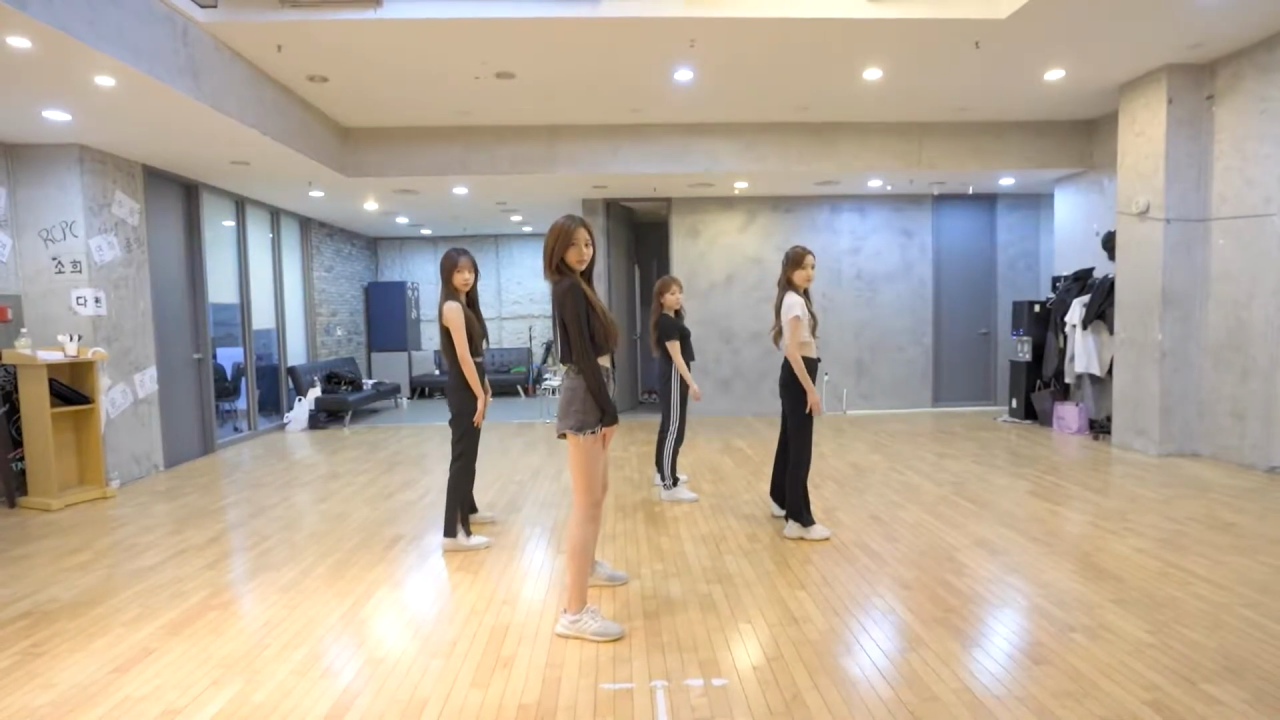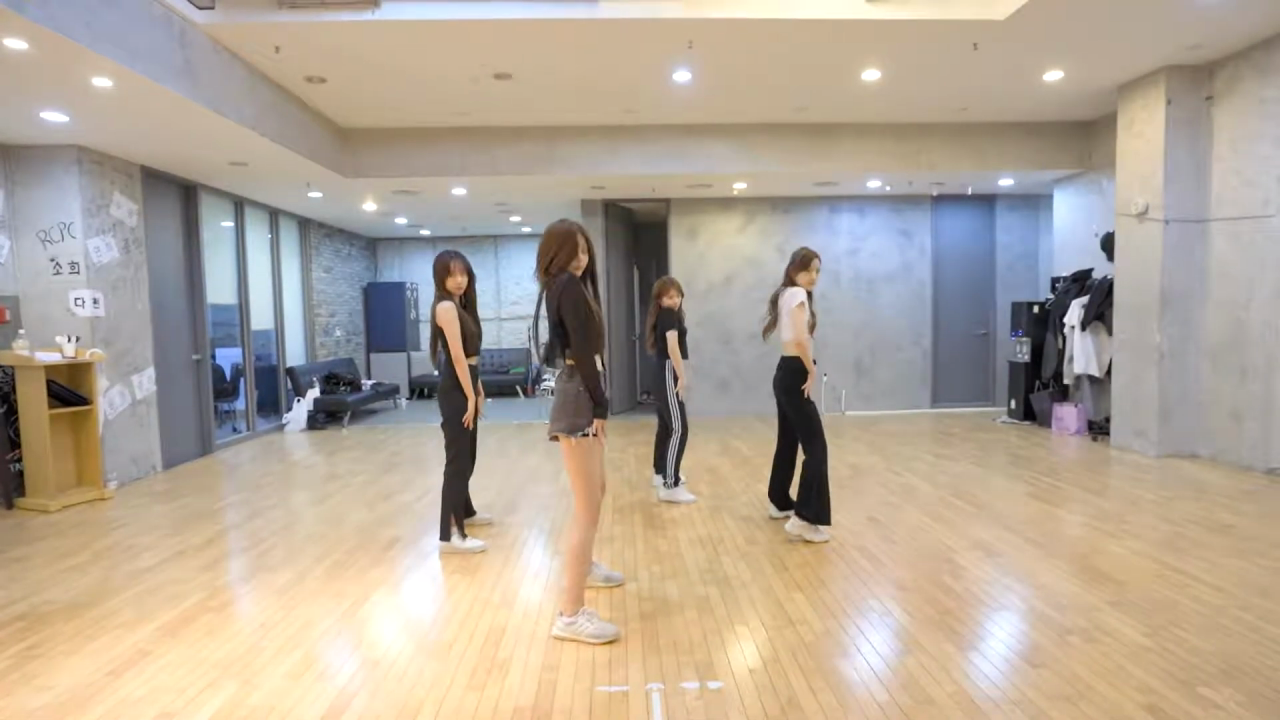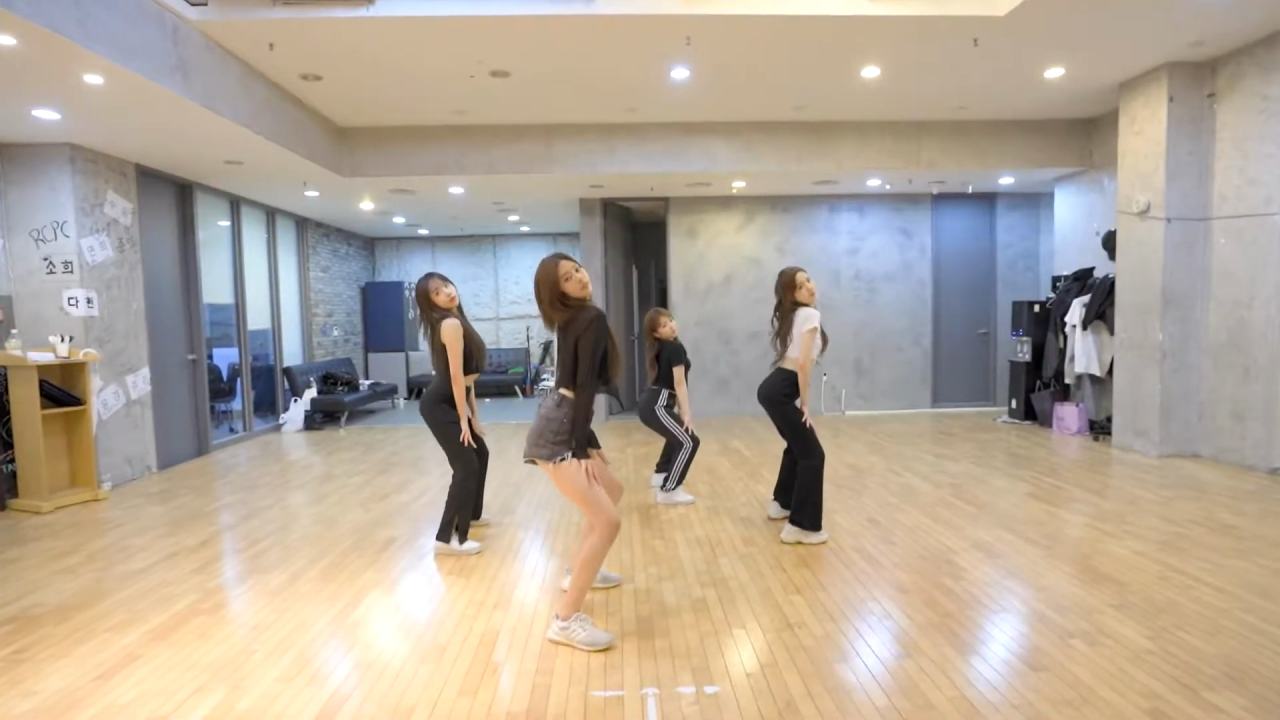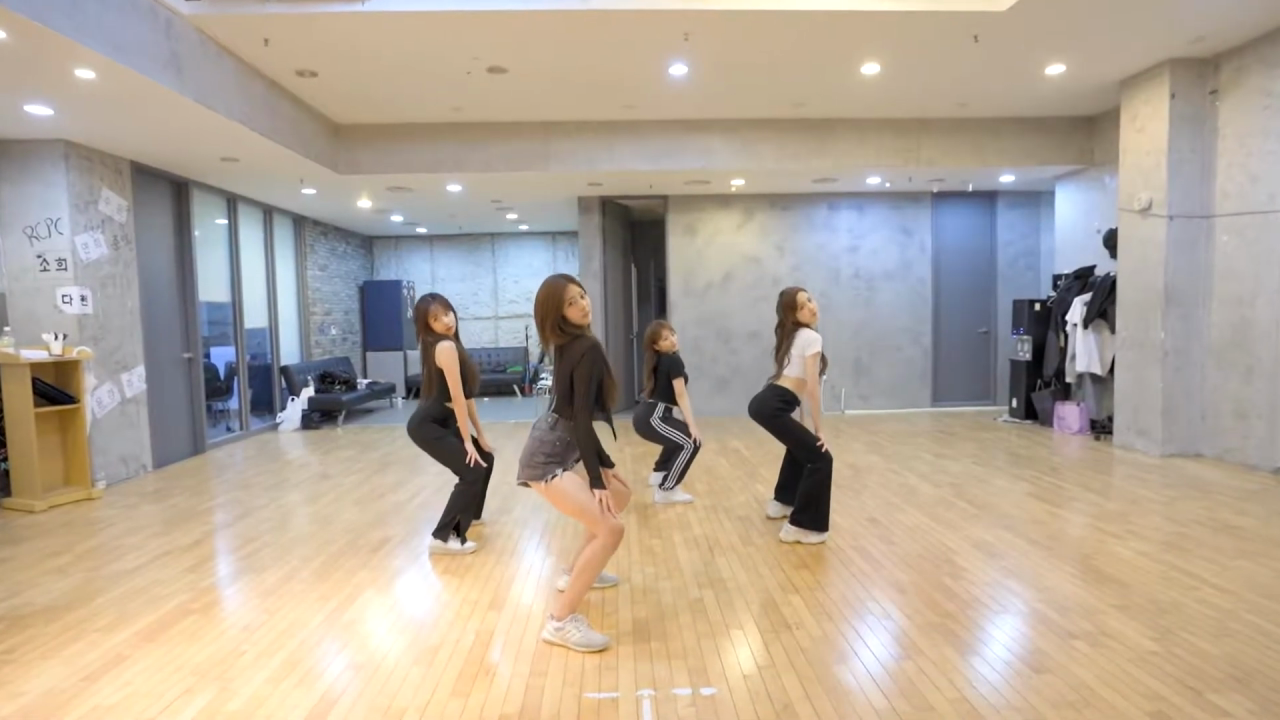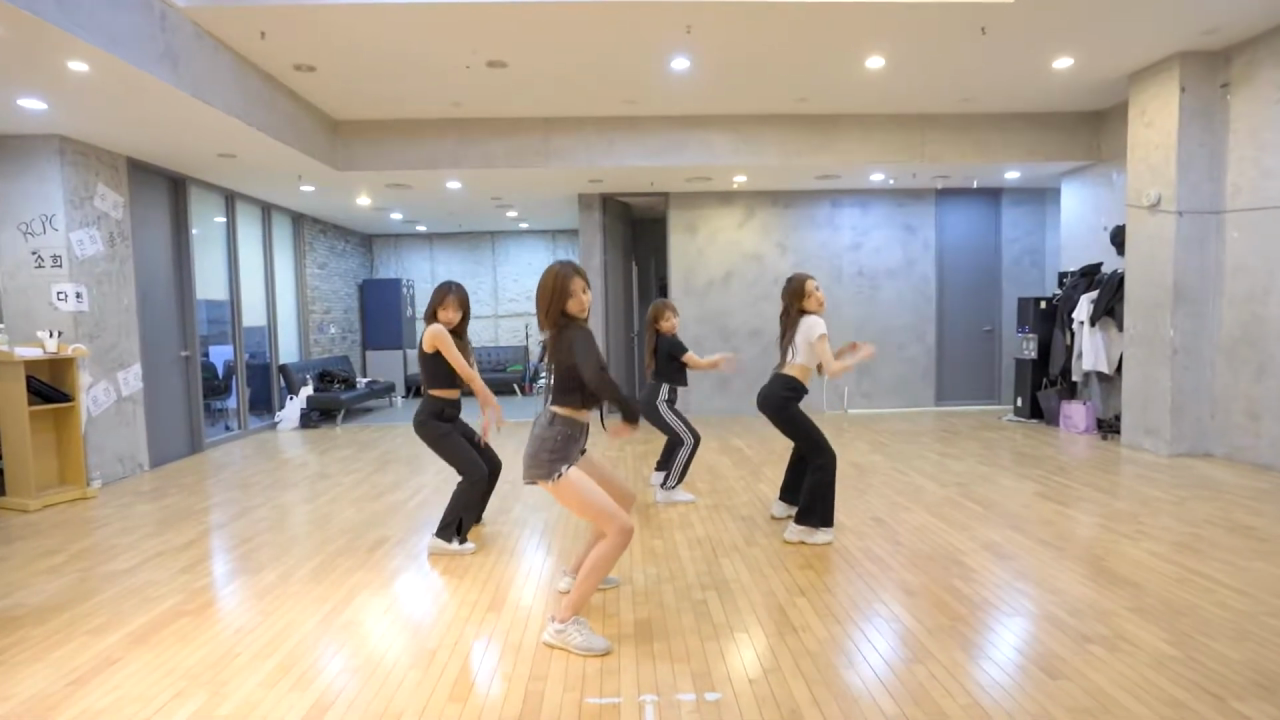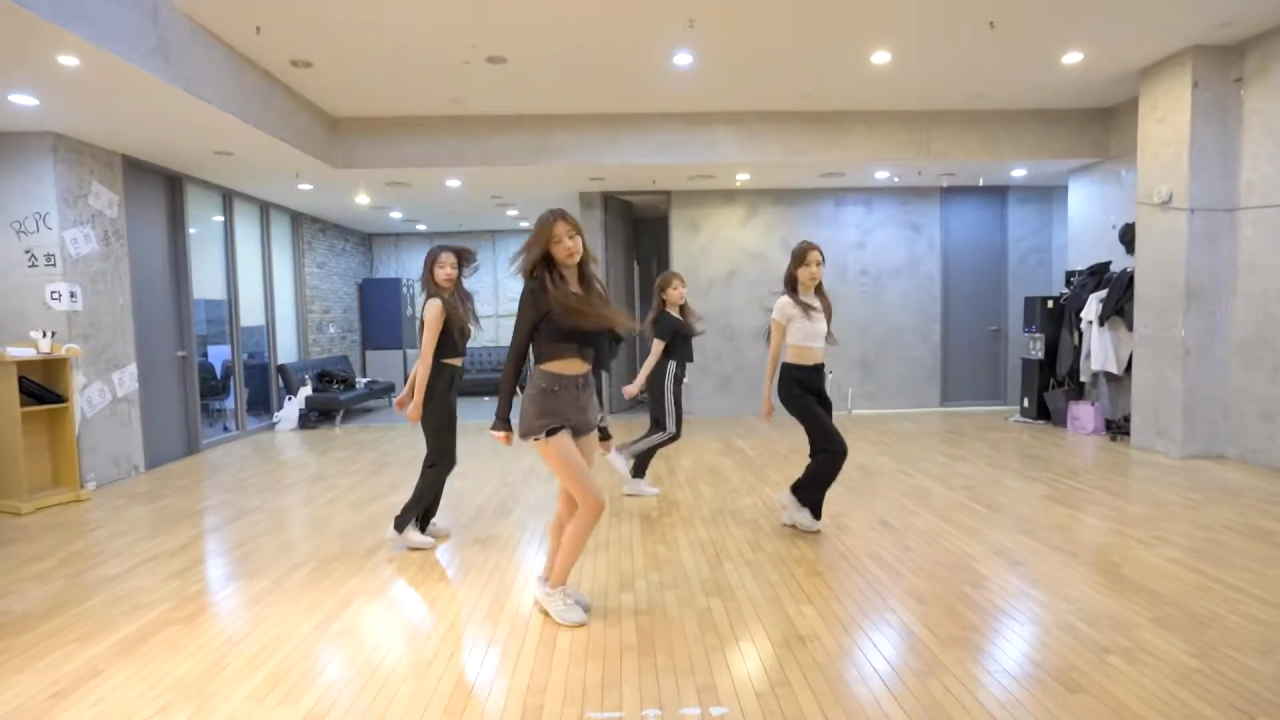
dt=0.5s
person 1, frame 1
left shoulder: (577, 286)
right shoulder: (569, 289)
right elbow: (583, 356)
left wrist: (606, 408)
right wrist: (608, 411)
left hip: (592, 397)
right hip: (584, 400)
left knee: (598, 491)
right knee: (586, 503)
left ankle: (588, 566)
right ankle: (575, 614)
person 1, frame 2
left shoulder: (569, 283)
right shoulder: (567, 283)
right elbow: (582, 349)
left wrist: (597, 403)
right wrist: (600, 404)
left hip: (582, 394)
right hip: (577, 398)
left knee: (597, 490)
right knee: (586, 506)
left ankle: (583, 567)
right ankle: (570, 615)
person 1, frame 3
left shoulder: (573, 320)
right shoulder: (592, 318)
right elbow: (585, 386)
left wrist: (589, 442)
right wrist: (582, 450)
left hip: (562, 426)
right hip: (556, 435)
left knee: (612, 491)
right knee: (606, 520)
left ankle: (580, 571)
right ankle: (566, 620)
person 1, frame 4
left shoulder: (570, 345)
right shoulder: (587, 348)
right elbow: (580, 416)
left wrist: (604, 464)
right wrist: (595, 480)
left hip: (558, 447)
right hip: (548, 456)
left knee: (619, 495)
right knee: (610, 528)
left ankle: (575, 572)
right ankle: (561, 620)
person 1, frame 5
left shoulder: (564, 335)
right shoulder: (576, 334)
right elbow: (598, 380)
left wrist: (618, 416)
right wrist: (632, 412)
left hip: (566, 442)
right hip: (554, 449)
left knee: (625, 499)
right knee: (621, 528)
left ankle: (576, 573)
right ankle: (562, 622)
person 1, frame 6
left shoulder: (591, 289)
right shoulder: (538, 290)
right elbow: (517, 353)
left wrist: (600, 424)
right wrist: (502, 416)
left hip: (583, 398)
right hip: (547, 402)
left knee: (572, 502)
right knee: (592, 502)
left ankle: (552, 583)
right ankle: (553, 587)
person 2, frame 1
left shoulder: (466, 305)
right shoulder: (451, 306)
right elbow: (463, 355)
left wrist: (486, 388)
right wrist: (479, 396)
left hip: (471, 386)
right hip: (463, 389)
left knee: (468, 454)
right knee: (463, 457)
left ankle: (467, 510)
right ankle: (454, 532)
person 2, frame 2
left shoulder: (462, 305)
right shoulder: (446, 306)
right elbow: (457, 355)
left wrist: (478, 391)
right wrist: (470, 396)
left hip: (466, 387)
right hip: (455, 390)
left knee: (467, 455)
right knee: (458, 459)
left ankle: (465, 511)
right ankle: (450, 535)
person 2, frame 3
left shoulder: (458, 320)
right shoulder: (450, 323)
left elbow: (469, 374)
right elbow: (456, 375)
left wrist: (474, 415)
right wrist: (463, 420)
left hip: (448, 402)
right hip: (439, 404)
left knee: (480, 454)
right knee: (467, 465)
left ankle: (470, 514)
right ankle: (447, 538)
person 2, frame 4
left shoulder: (452, 344)
right shoulder: (446, 347)
left elbow: (467, 394)
right elbow: (457, 398)
left wrist: (479, 434)
right wrist: (467, 440)
left hip: (440, 421)
right hip: (427, 425)
left knee: (484, 458)
right knee: (472, 472)
left ankle: (469, 514)
right ankle: (443, 537)
person 2, frame 5
left shoulder: (455, 335)
right shoulder: (435, 331)
left elbow: (469, 377)
right elbow: (466, 373)
left wrist: (486, 415)
right wrist: (493, 406)
left hip: (450, 414)
right hip: (432, 418)
left knee: (491, 464)
right knee: (476, 473)
left ankle: (469, 517)
right ankle: (444, 538)
person 2, frame 6
left shoulder: (452, 302)
right shoulder: (436, 304)
right elbow: (426, 355)
left wrist: (408, 390)
right wrist: (417, 400)
left hip: (445, 384)
right hip: (438, 386)
left knee: (440, 457)
right knee: (443, 460)
left ankle: (422, 522)
right ankle: (404, 525)
person 3, frame 1
left shoulder: (794, 299)
right shoulder: (795, 301)
right elbow: (793, 352)
right wrist: (810, 388)
left hip: (794, 377)
right hip: (798, 378)
left knee: (789, 442)
right knee: (800, 449)
left ankle: (781, 501)
right ankle: (799, 521)
person 3, frame 2
left shoulder: (787, 295)
right shoulder: (797, 293)
right elbow: (799, 340)
left wrist: (806, 369)
right wrist: (812, 371)
left hip: (786, 374)
right hip: (794, 376)
left knee: (788, 441)
right knee: (815, 446)
left ankle: (780, 502)
right ankle: (805, 519)
person 3, frame 3
left shoulder: (791, 316)
right shoulder: (810, 315)
right elbow: (804, 364)
left wrist: (799, 402)
right wrist: (804, 404)
left hip: (772, 387)
right hip: (780, 392)
left knee: (798, 446)
right knee: (812, 455)
left ankle: (782, 503)
right ankle: (800, 526)
person 3, frame 4
left shoulder: (793, 336)
right shoulder: (811, 337)
right elbow: (812, 387)
left wrist: (803, 423)
right wrist: (818, 429)
left hip: (764, 403)
right hip: (773, 407)
left knee: (801, 445)
right knee: (820, 458)
left ankle: (782, 501)
right ankle: (801, 526)
person 3, frame 5
left shoulder: (801, 324)
right shoulder: (814, 325)
left elbow: (819, 363)
right elbow: (832, 370)
left wrist: (845, 353)
right wrist: (860, 357)
left hip: (773, 394)
right hip: (782, 398)
left knee: (808, 447)
right knee: (822, 456)
left ankle: (787, 502)
right ankle: (806, 525)
person 3, frame 6
left shoulder: (822, 303)
right shoulder: (786, 304)
right elbow: (774, 354)
left wrist: (817, 381)
right wrist: (767, 396)
left hip: (817, 381)
right hip: (794, 383)
left knee: (825, 451)
right knee: (835, 447)
left ankle: (804, 511)
right ankle: (797, 498)
person 4, frame 1
left shoulder: (671, 319)
right shoulder: (668, 322)
right elbow: (676, 357)
left wrist: (688, 381)
right wrist: (692, 383)
left hip: (672, 377)
right hip: (674, 377)
left knee: (668, 426)
right knee: (674, 430)
left ankle: (663, 472)
right ankle: (670, 486)
person 4, frame 2
left shoulder: (664, 316)
right shoulder: (669, 315)
right elbow: (672, 347)
left wrist: (679, 374)
right wrist: (682, 376)
left hip: (666, 374)
right hip: (669, 375)
left knee: (666, 426)
right knee: (679, 429)
left ankle: (661, 473)
right ankle: (670, 486)
person 4, frame 3
left shoulder: (662, 348)
right shoulder: (675, 348)
right elbow: (679, 383)
left wrist: (680, 410)
right wrist: (686, 413)
left hip: (650, 404)
right hip: (656, 406)
left knee: (679, 434)
right knee: (689, 441)
left ankle: (661, 474)
right ankle: (668, 491)
person 4, frame 4
left shoulder: (661, 361)
right shoulder: (673, 361)
left elbow: (673, 394)
right elbow: (681, 395)
left wrist: (687, 424)
right wrist: (692, 425)
left hip: (647, 415)
right hip: (652, 418)
left knee: (679, 436)
right knee: (691, 442)
left ankle: (659, 473)
right ankle: (666, 490)
person 4, frame 5
left shoulder: (667, 341)
right shoulder: (670, 343)
left elbow: (689, 363)
right elbow: (699, 365)
left wrist: (714, 363)
right wrist: (721, 357)
left hip: (656, 398)
right hip: (658, 400)
left knee: (680, 433)
right knee: (690, 438)
left ankle: (660, 473)
right ankle: (667, 490)
person 4, frame 6
left shoulder: (678, 318)
right shoulder: (666, 320)
right elbow: (655, 354)
right wrist: (638, 384)
left hip: (671, 375)
right hip: (666, 376)
left knee: (660, 428)
right knee: (670, 431)
left ankle: (635, 480)
right ankle: (623, 453)
